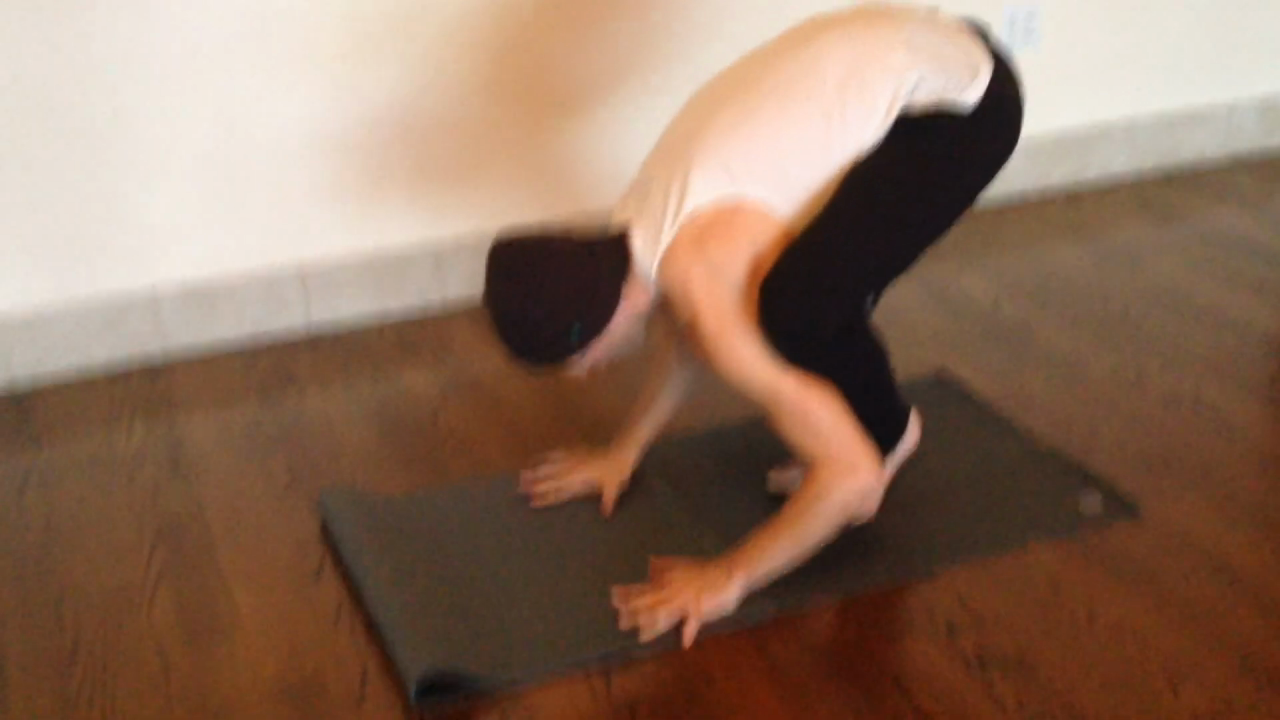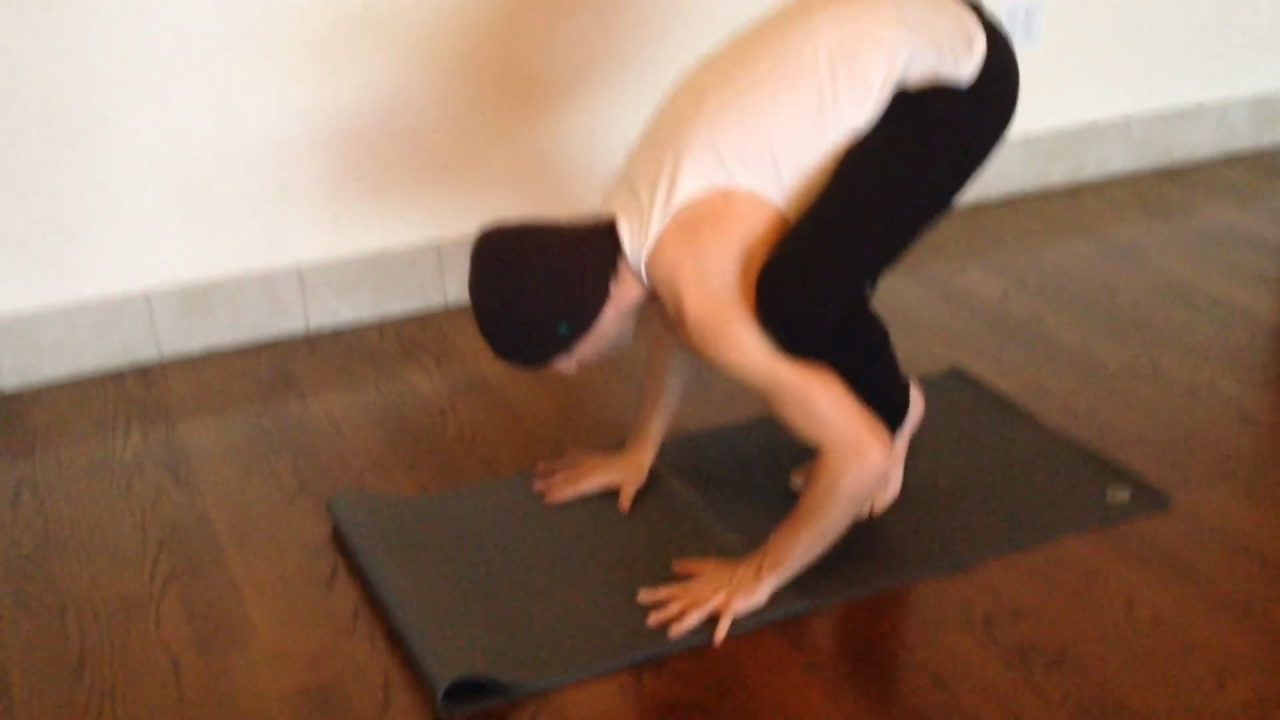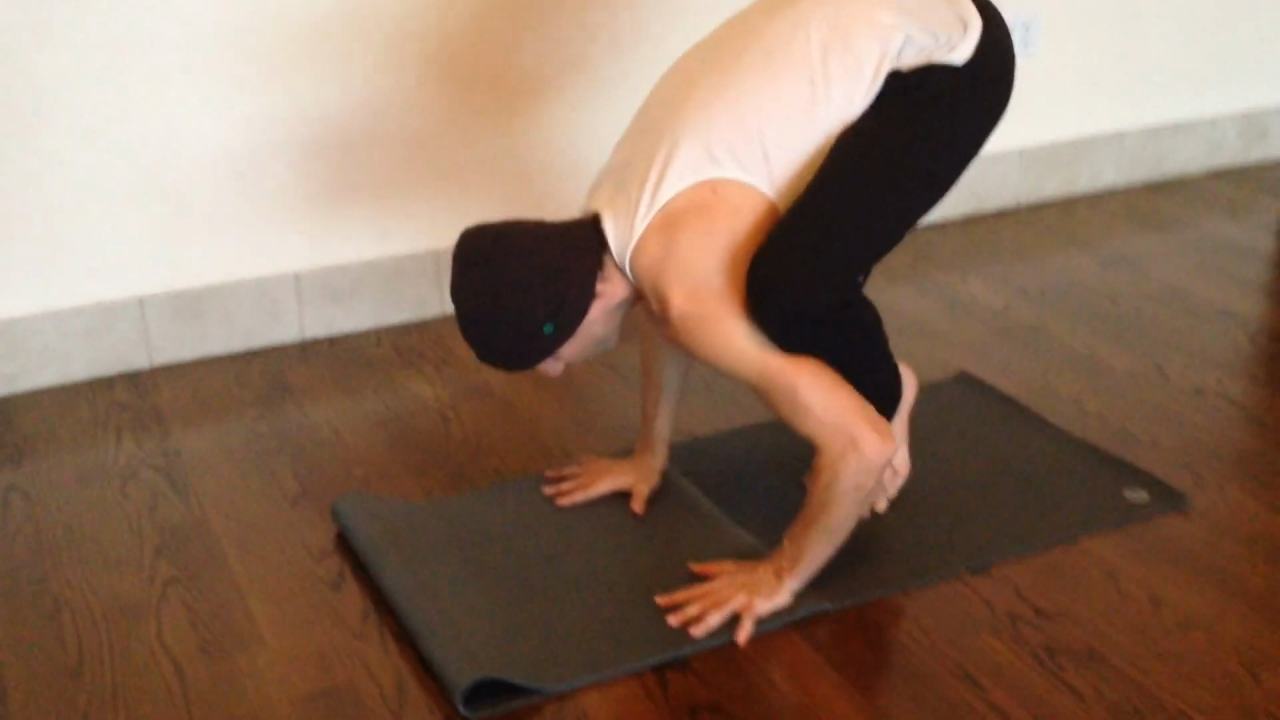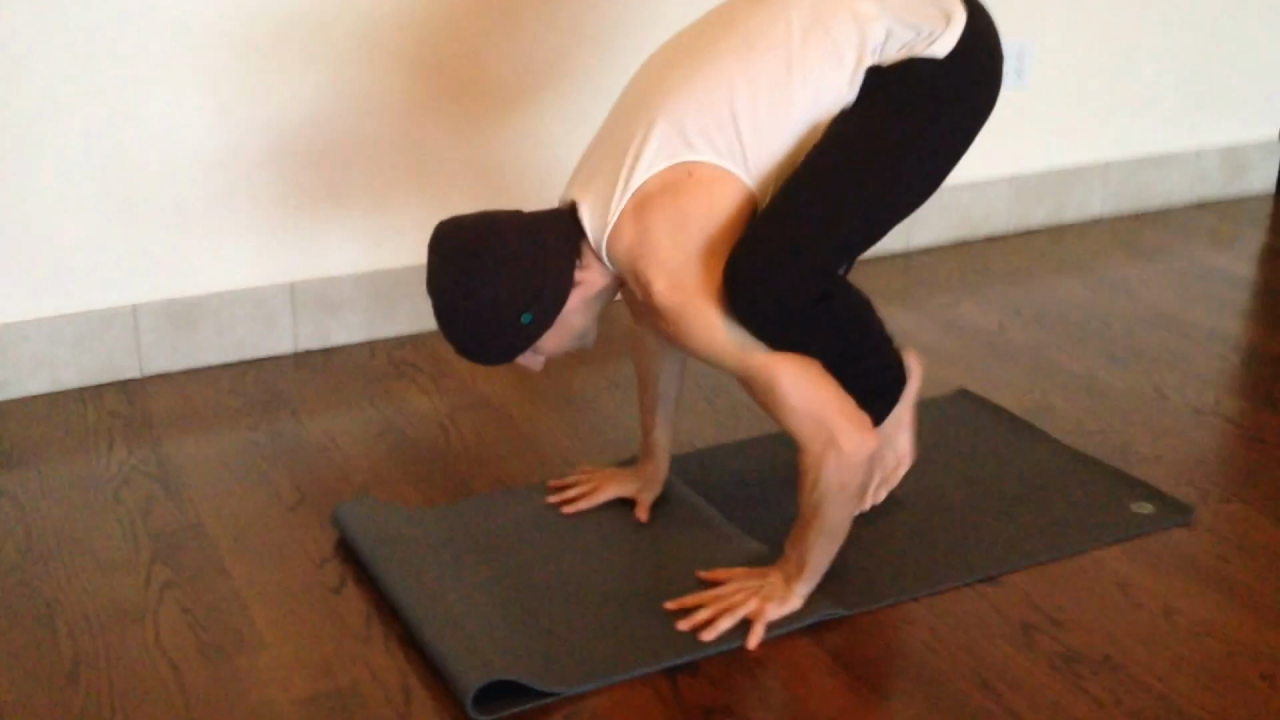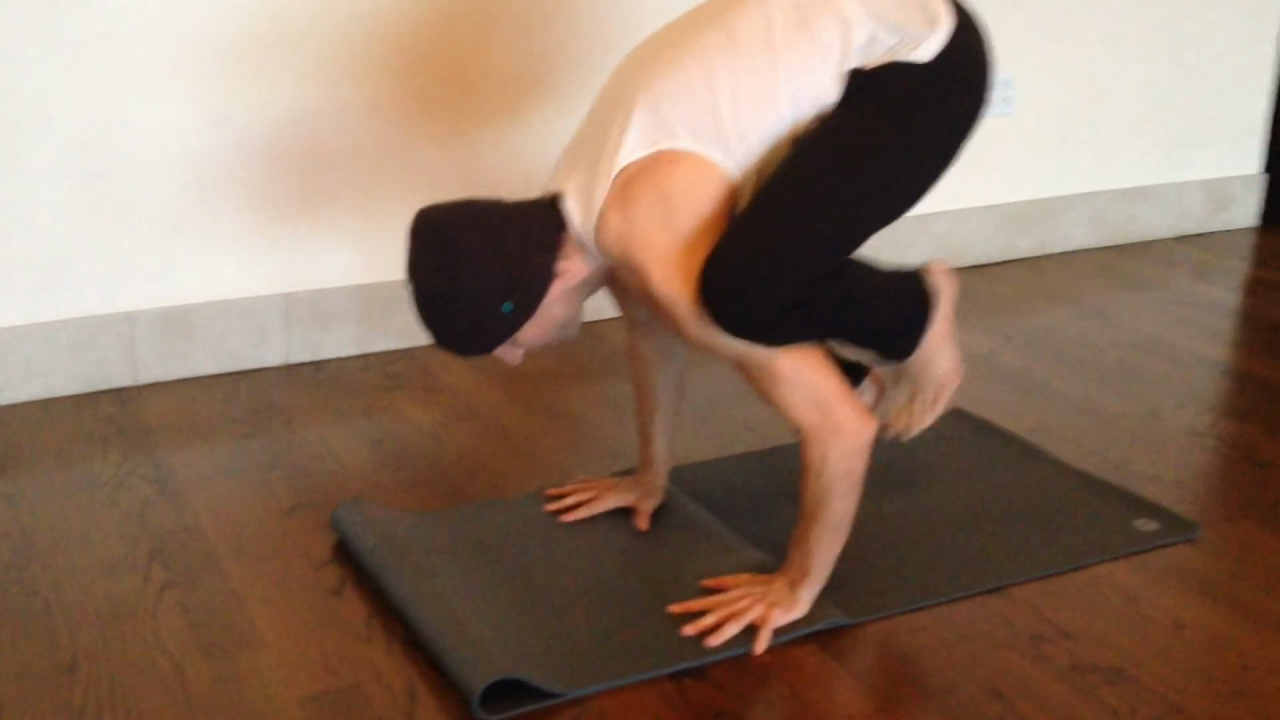
dt=0.3s
person 1, frame 1
left shoulder: (709, 291)
right shoulder: (639, 228)
left elbow: (852, 473)
left wrist: (729, 576)
right wrist: (623, 450)
left hip: (961, 93)
right hip: (888, 56)
left knee: (799, 307)
left ankle: (886, 432)
right ankle: (840, 422)
person 1, frame 2
left shoulder: (702, 288)
right shoulder: (631, 217)
left elbow: (865, 456)
left wrist: (760, 573)
right wrist: (641, 450)
left hip: (957, 67)
left knee: (800, 296)
left ankle: (890, 410)
right ankle: (869, 402)
person 1, frame 3
left shoulder: (688, 285)
right shoulder: (612, 211)
left elbow: (864, 446)
left wrist: (781, 574)
right wrist: (650, 453)
left knee: (791, 288)
left ankle: (882, 394)
right ankle: (867, 393)
person 1, frame 4
left shoulder: (669, 266)
right shoulder: (591, 209)
left elbow: (845, 439)
right elbow: (656, 321)
left wrist: (791, 580)
right wrist: (652, 465)
left hip: (936, 52)
left knee: (769, 285)
left ankle: (885, 390)
right ankle: (861, 386)
person 1, frame 5
left shoulder: (654, 248)
right shoulder: (580, 201)
left elbow: (845, 426)
right elbow: (650, 325)
left wrist: (797, 585)
right wrist: (650, 475)
left hip: (922, 57)
left knee: (745, 290)
left ankle: (917, 311)
right ankle: (850, 373)
